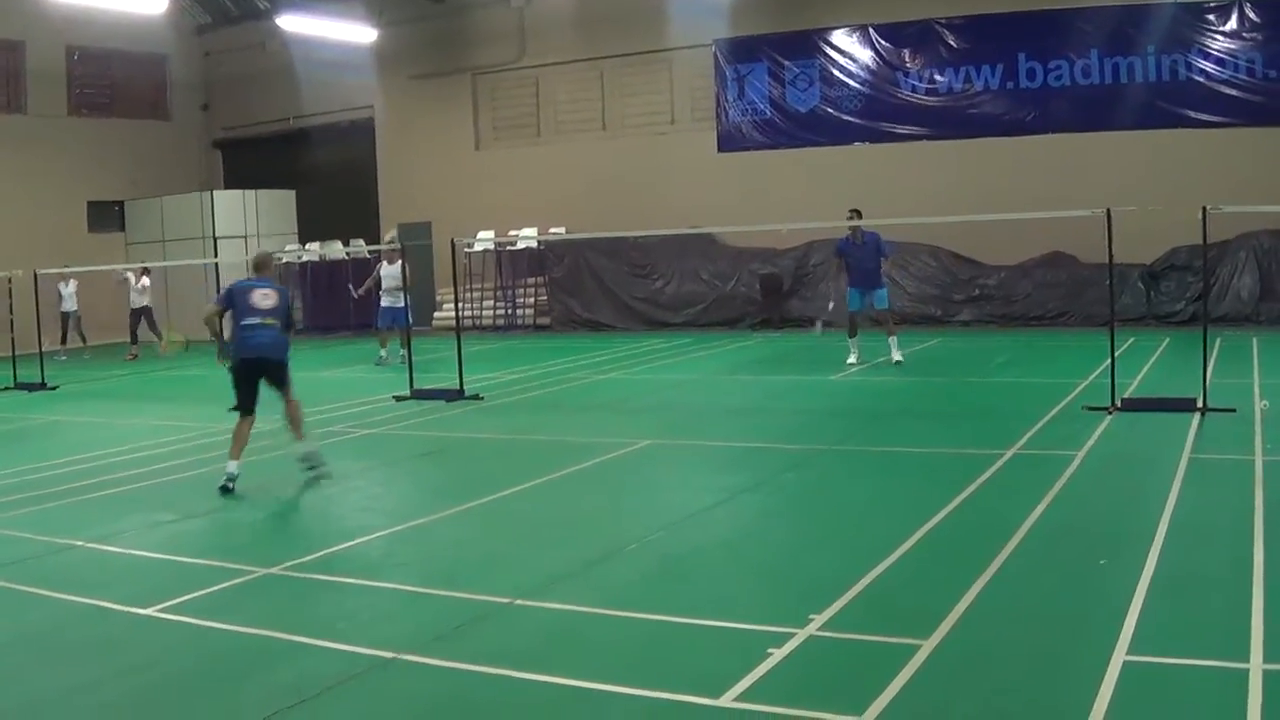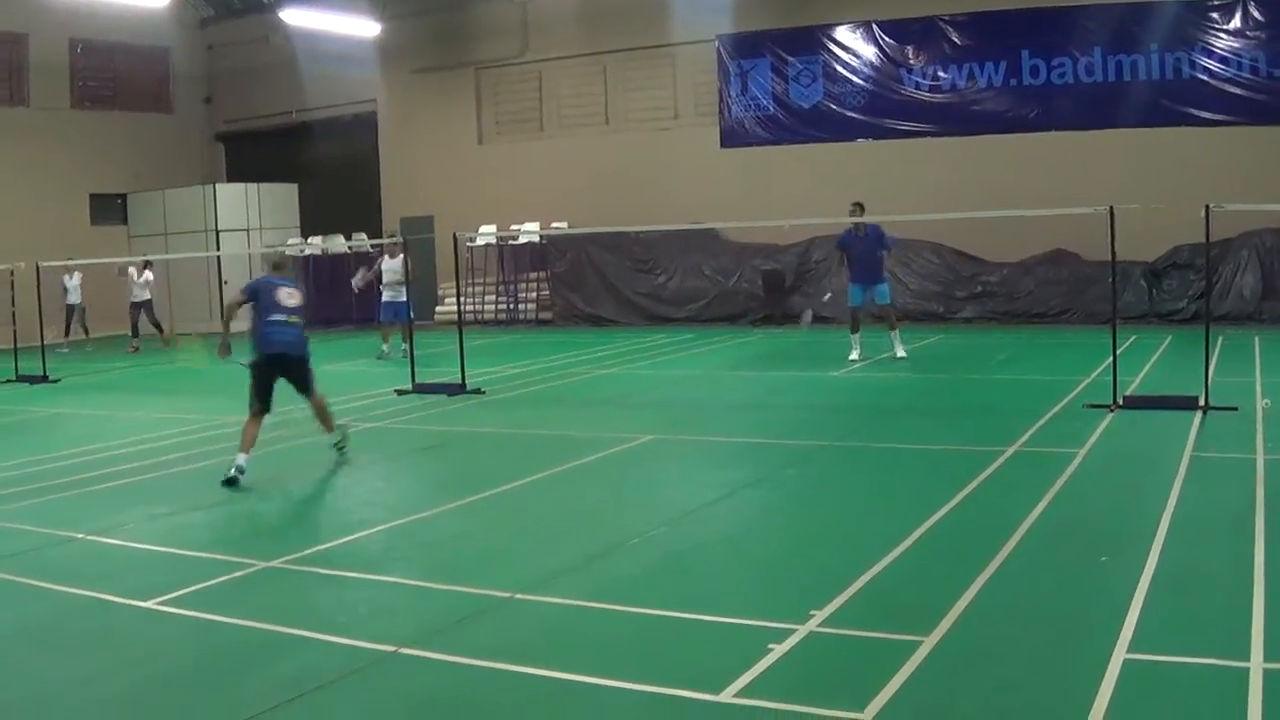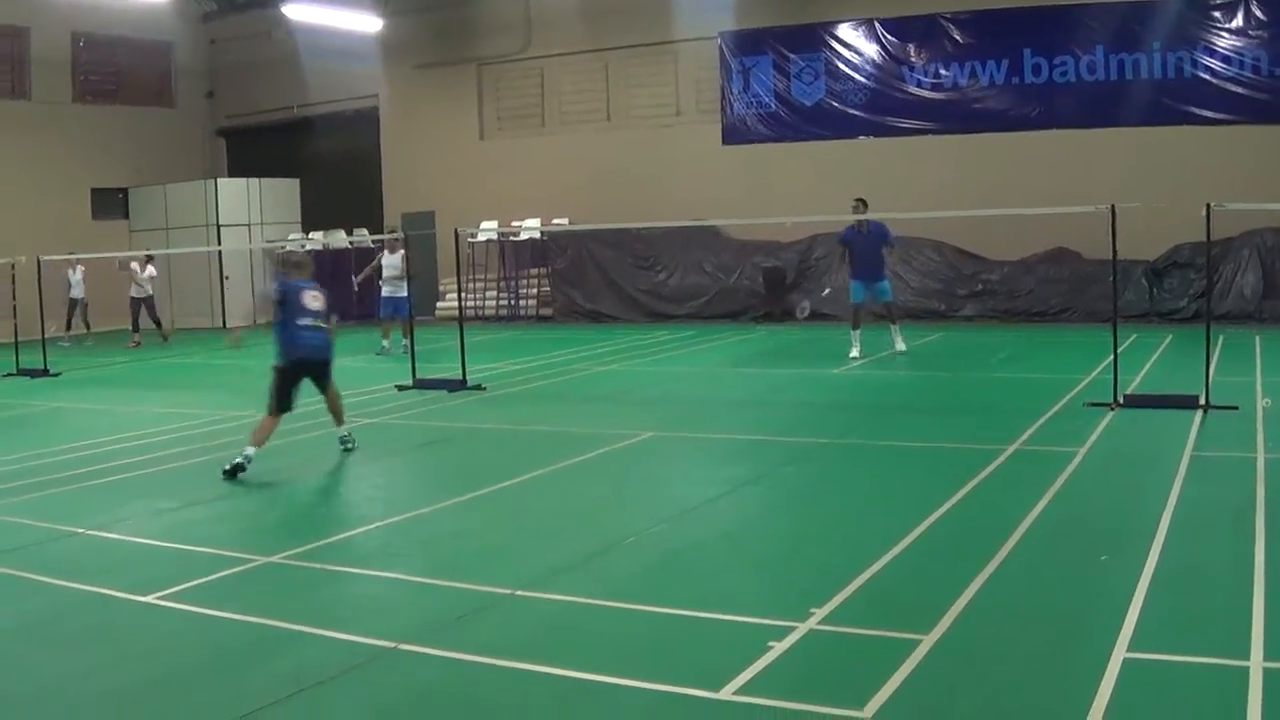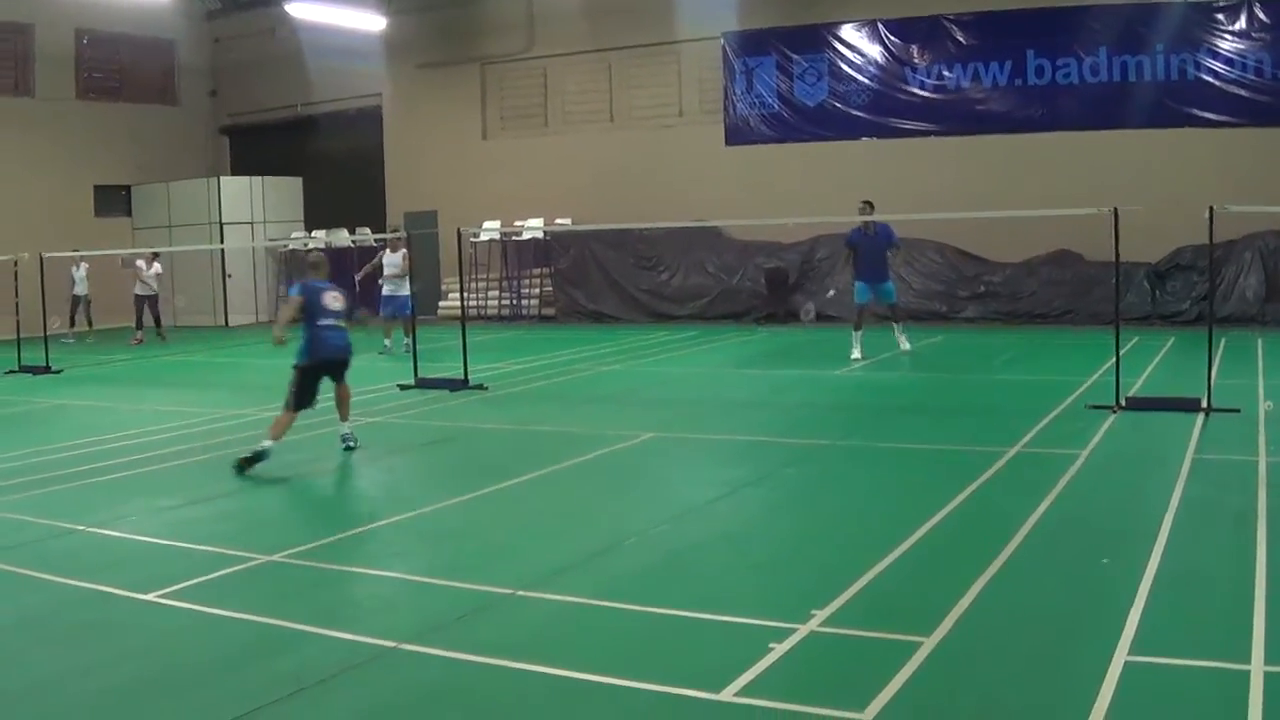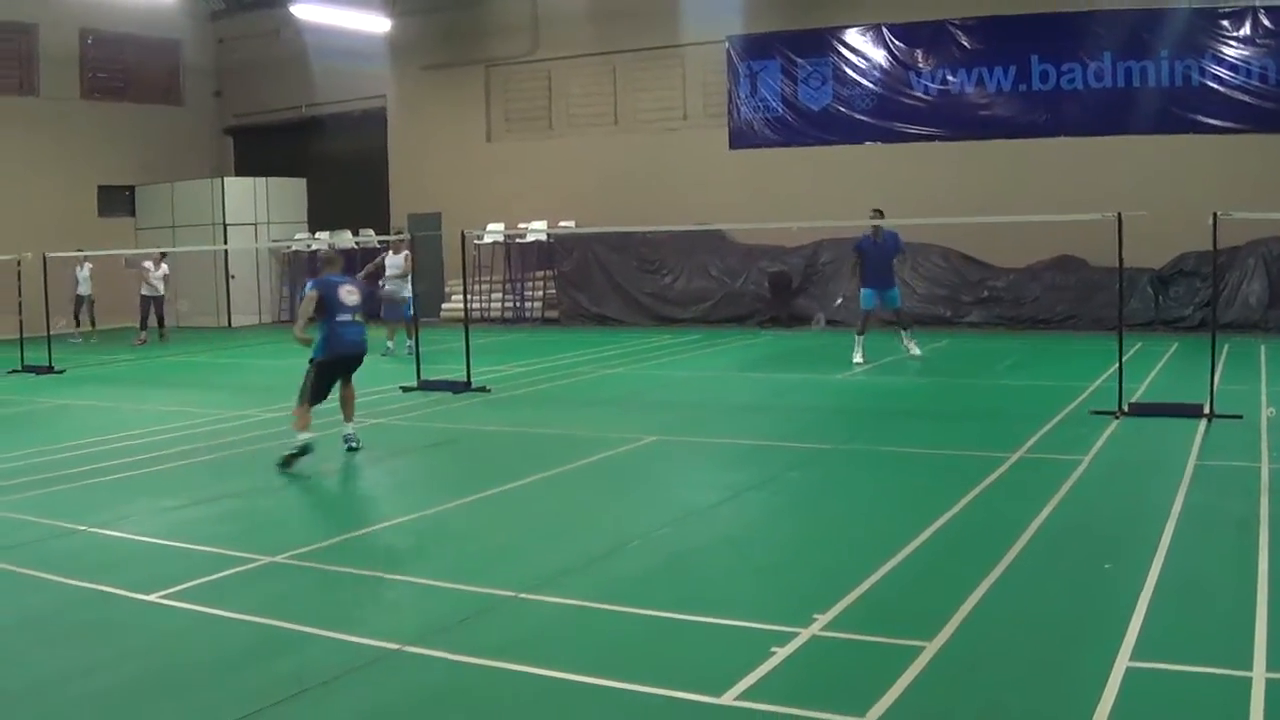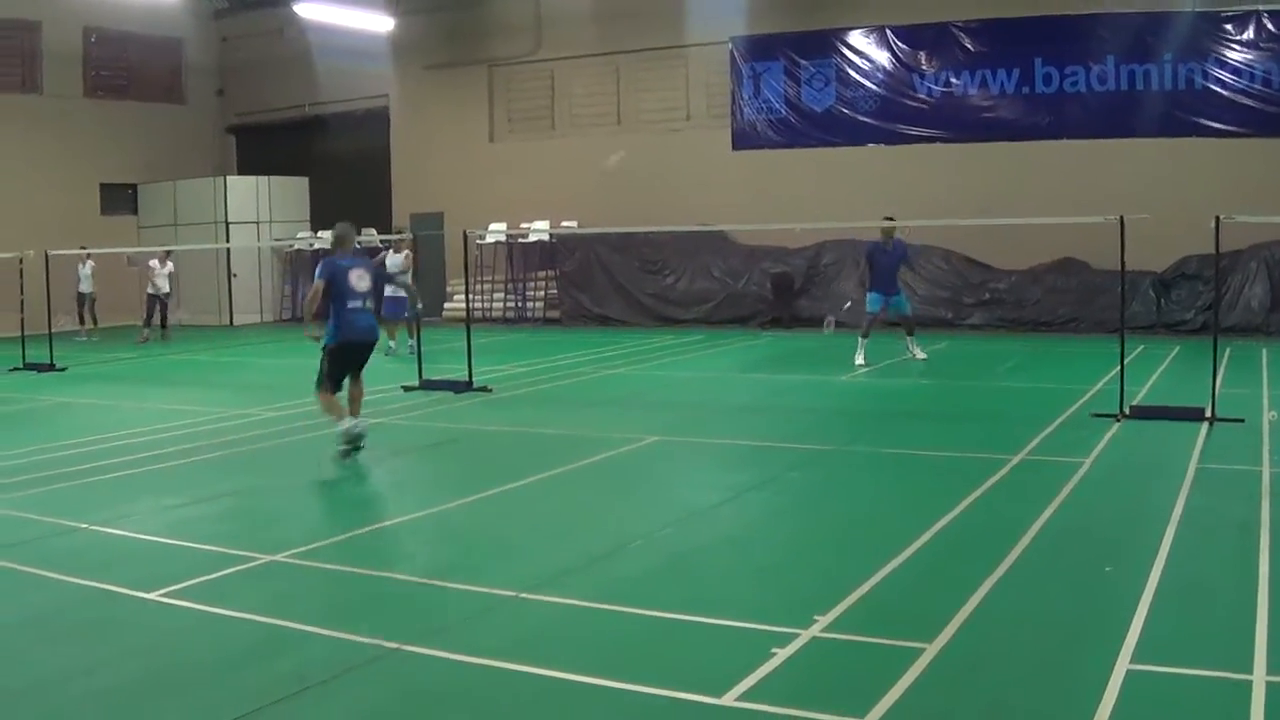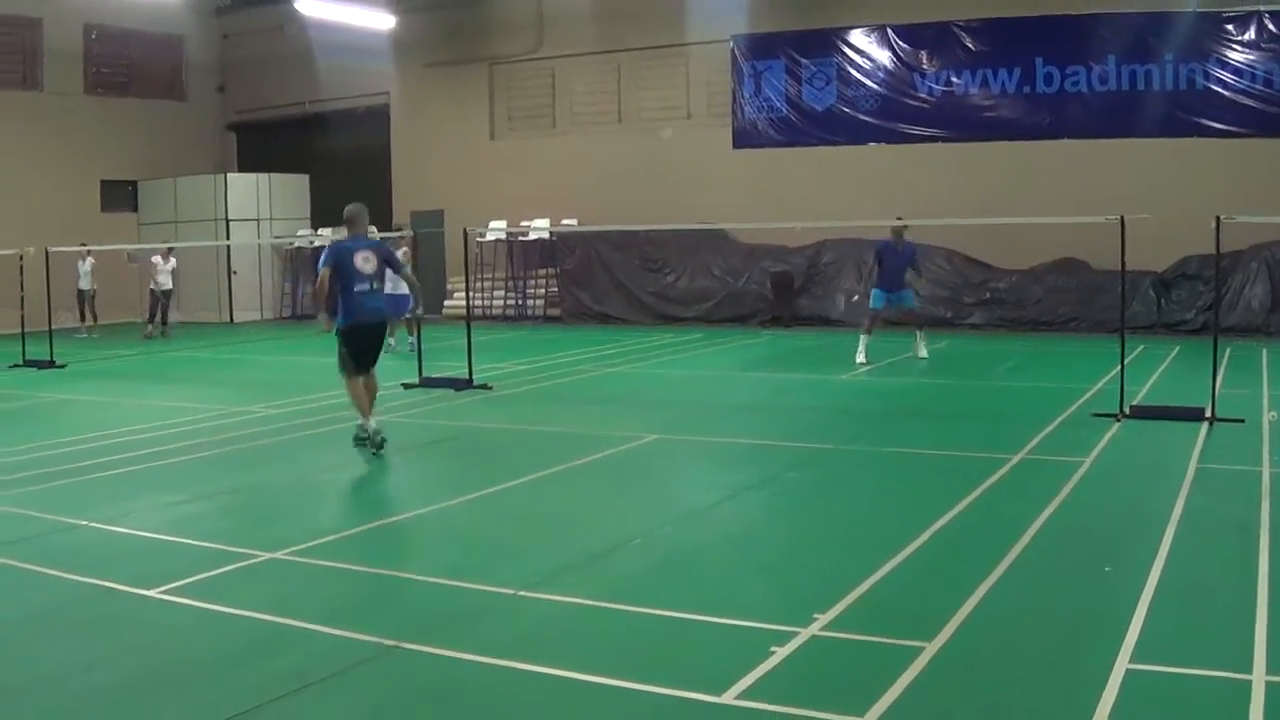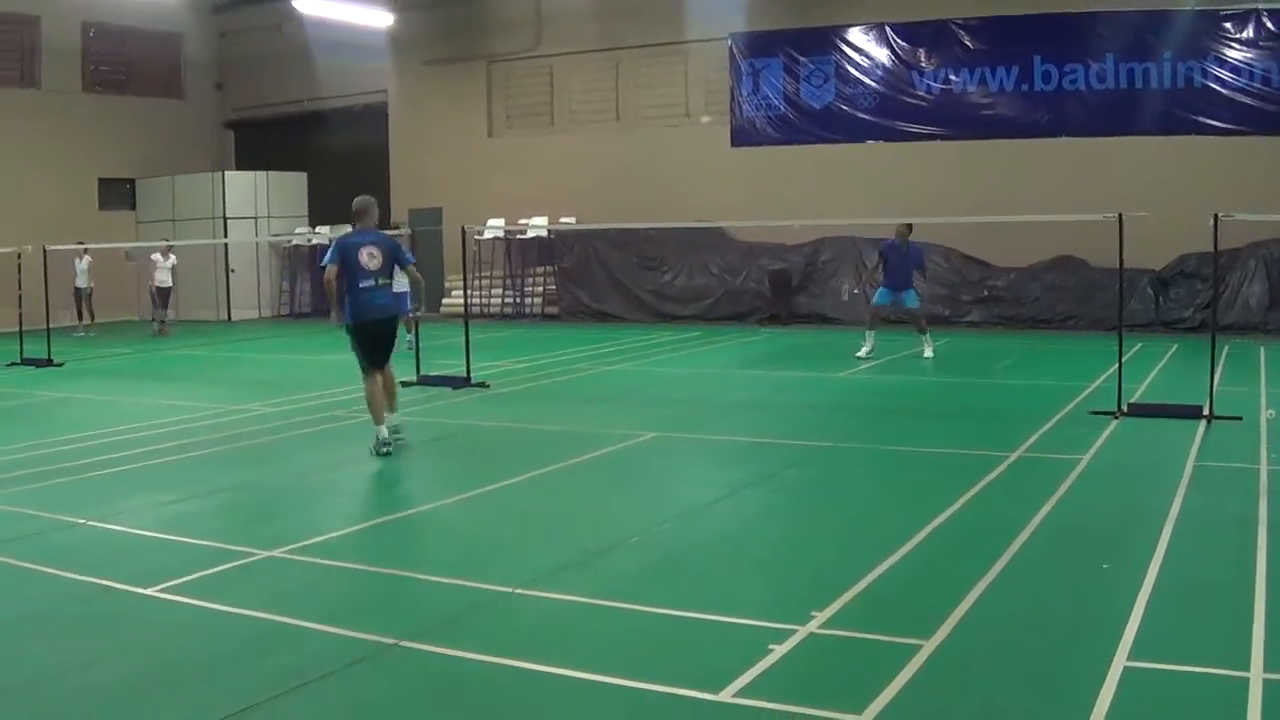
dt=0.1s
person 1, frame 1
left shoulder: (236, 288)
right shoulder: (280, 292)
left elbow: (210, 317)
right elbow: (288, 332)
left wrist: (221, 344)
left hip: (242, 355)
right hip: (275, 352)
left knee: (246, 416)
right knee: (289, 399)
left ankle: (231, 471)
right ankle: (305, 451)
person 1, frame 2
left shoulder: (259, 284)
right shoulder: (299, 292)
left elbow: (233, 304)
left wrist: (225, 338)
left hip: (265, 351)
right hip: (296, 350)
left knee: (257, 414)
right knee: (312, 396)
left ankle: (239, 465)
right ankle: (336, 438)
person 1, frame 3
left shoulder: (285, 285)
right shoulder: (321, 292)
left elbow: (270, 297)
left hip: (293, 356)
right hip: (321, 352)
left knee: (274, 413)
right knee: (329, 389)
left ankle: (246, 456)
right ankle: (344, 435)
person 1, frame 4
left shoulder: (304, 286)
right shoulder: (340, 293)
left elbow: (294, 303)
right elbow: (348, 321)
left wrist: (278, 328)
left hip: (315, 353)
right hip: (342, 351)
left knee: (291, 410)
right knee: (340, 383)
left ankle: (264, 447)
right ankle: (347, 433)
person 1, frame 5
left shoulder: (319, 281)
right shoulder: (356, 284)
left elbow: (310, 298)
left wrist: (299, 328)
left hip: (334, 348)
right hip: (359, 346)
left knee: (304, 405)
right knee: (346, 383)
left ankle: (302, 441)
right ankle: (350, 433)
person 1, frame 6
left shoulder: (328, 264)
right shoulder: (368, 266)
left elbow: (315, 291)
right elbow: (405, 285)
left wrist: (309, 323)
right wrist: (413, 300)
left hip: (341, 335)
right hip: (369, 333)
left knee: (325, 391)
right knee: (354, 379)
left ankle: (348, 426)
right ankle: (354, 425)
person 1, frame 7
left shoulder: (335, 248)
right shoulder: (380, 247)
left elbow: (322, 280)
right elbow: (409, 278)
left wrist: (324, 312)
right wrist: (417, 302)
left hip: (351, 320)
right hip: (379, 317)
left knee: (352, 376)
right knee: (368, 371)
left ankle: (369, 428)
right ankle: (367, 425)
person 1, frame 8
left shoulder: (342, 243)
right shoulder: (389, 242)
left elbow: (329, 278)
right elbow: (415, 277)
left wrist: (336, 309)
left hip: (359, 316)
right hip: (389, 312)
left knee: (371, 374)
right knee: (383, 367)
left ankle: (382, 436)
right ankle: (393, 424)
